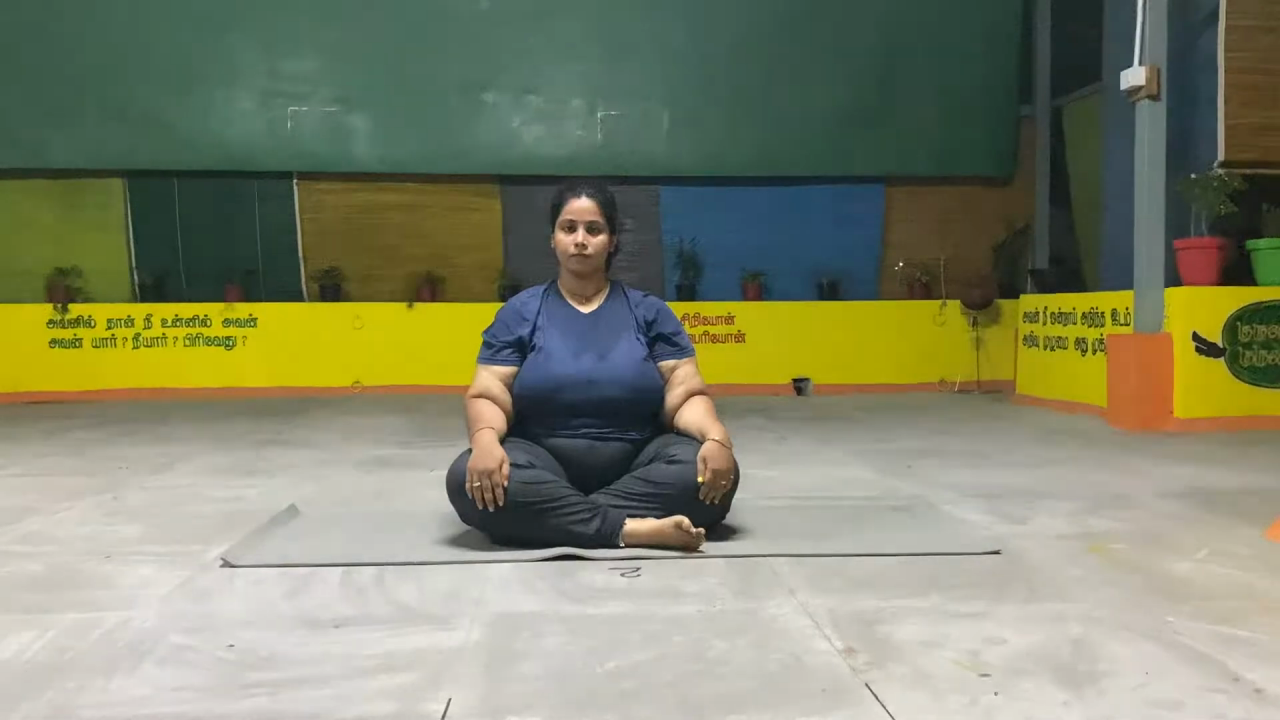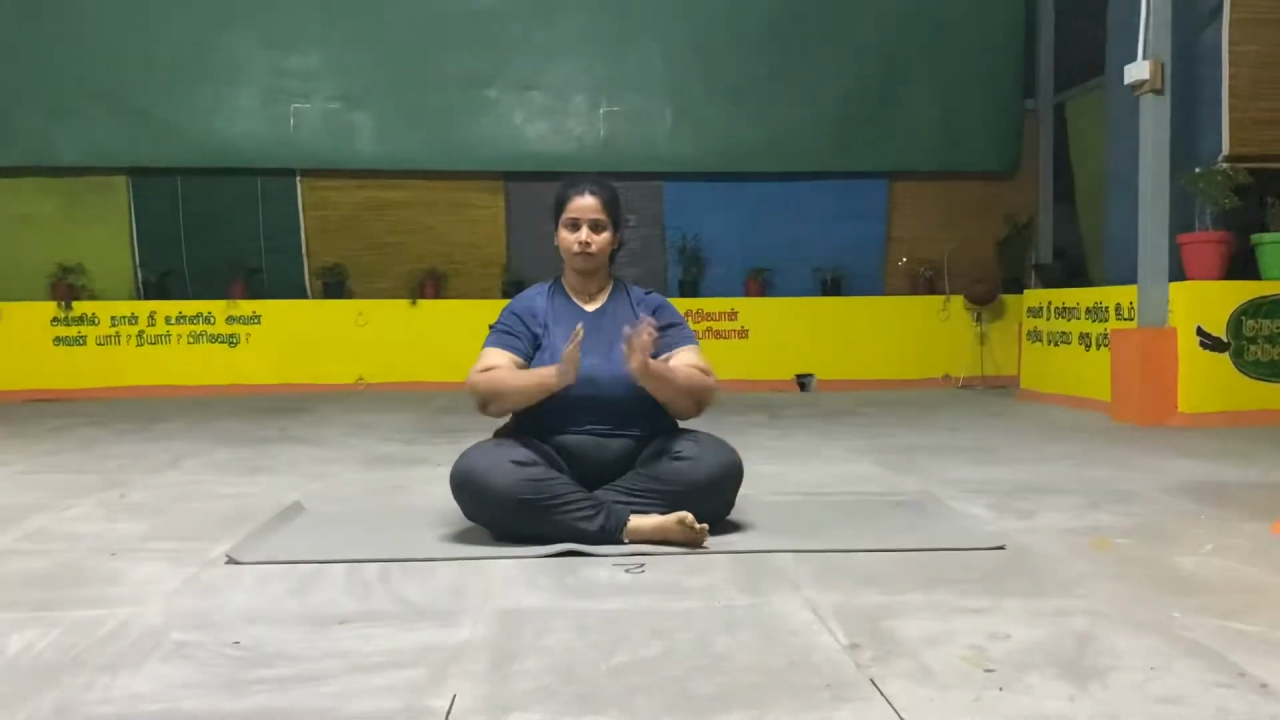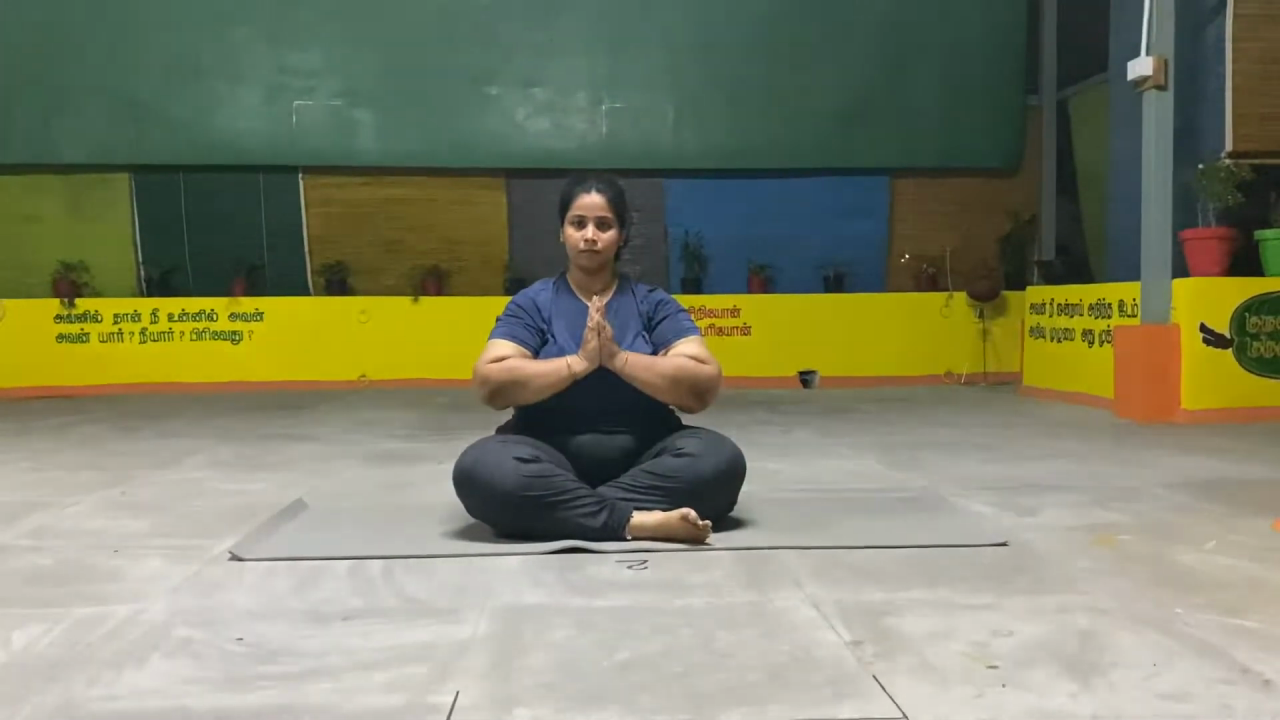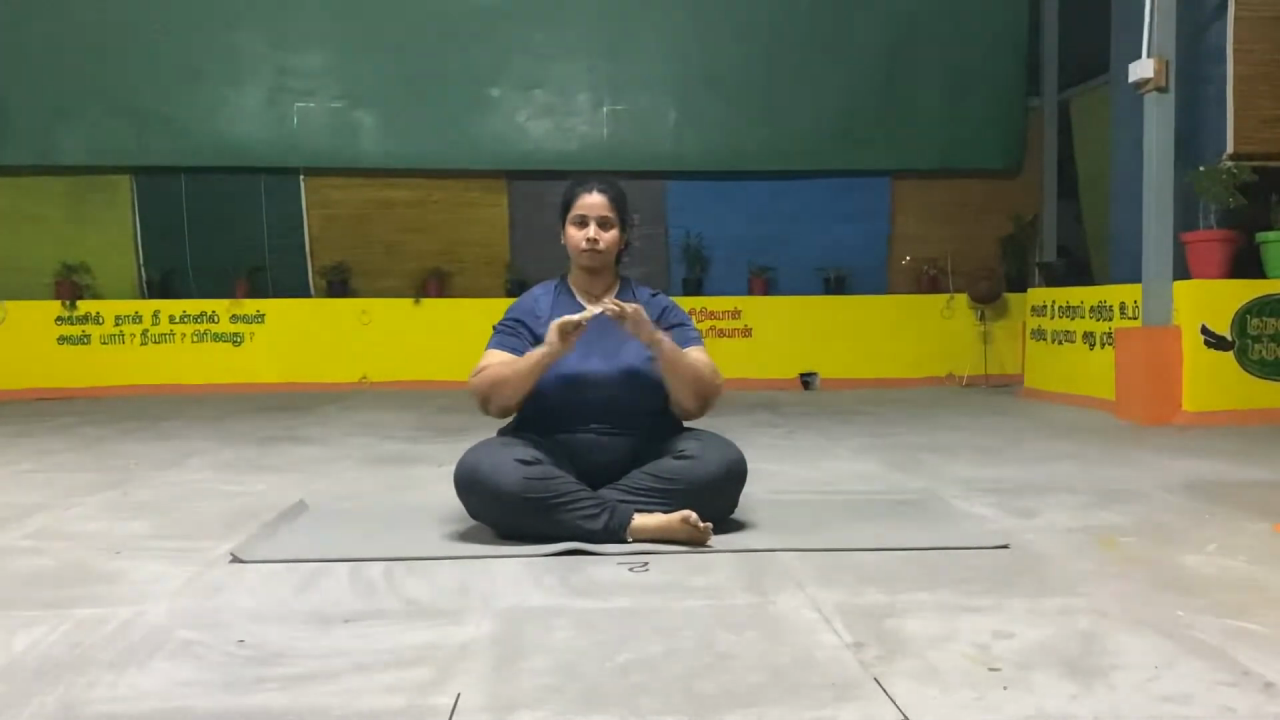
dt=1s
person 1, frame 1
left shoulder: (649, 312)
right shoulder: (520, 312)
left elbow: (685, 397)
right elbow: (487, 397)
left wrist: (716, 438)
right wrist: (484, 440)
left hip: (637, 463)
right hip: (543, 462)
left knee: (717, 473)
right knee: (471, 478)
left ankle: (552, 516)
right ankle: (633, 529)
person 1, frame 2
left shoulder: (652, 308)
right shoulder: (527, 308)
left elbow: (699, 395)
right elbow: (484, 391)
left wrist: (649, 372)
right wrist: (555, 375)
left hip: (642, 461)
right hip: (547, 462)
left knee: (717, 464)
right knee: (477, 473)
left ankle: (558, 512)
right ankle: (636, 526)
person 1, frame 3
left shoulder: (654, 303)
right shoulder: (533, 302)
left elbow: (703, 387)
right elbow: (490, 384)
left wrist: (618, 358)
right wrist: (579, 362)
left hip: (644, 457)
right hip: (551, 458)
left knee: (720, 458)
right knee: (481, 467)
left ankle: (568, 509)
right ankle: (639, 522)
person 1, frame 4
left shoulder: (658, 307)
right shoulder: (532, 307)
left elbow: (695, 402)
right elbow: (489, 399)
left wrist: (657, 341)
right wrist: (548, 352)
left hip: (647, 463)
right hip: (549, 462)
left knee: (722, 463)
right knee: (481, 470)
left ankle: (562, 511)
right ankle: (641, 523)
